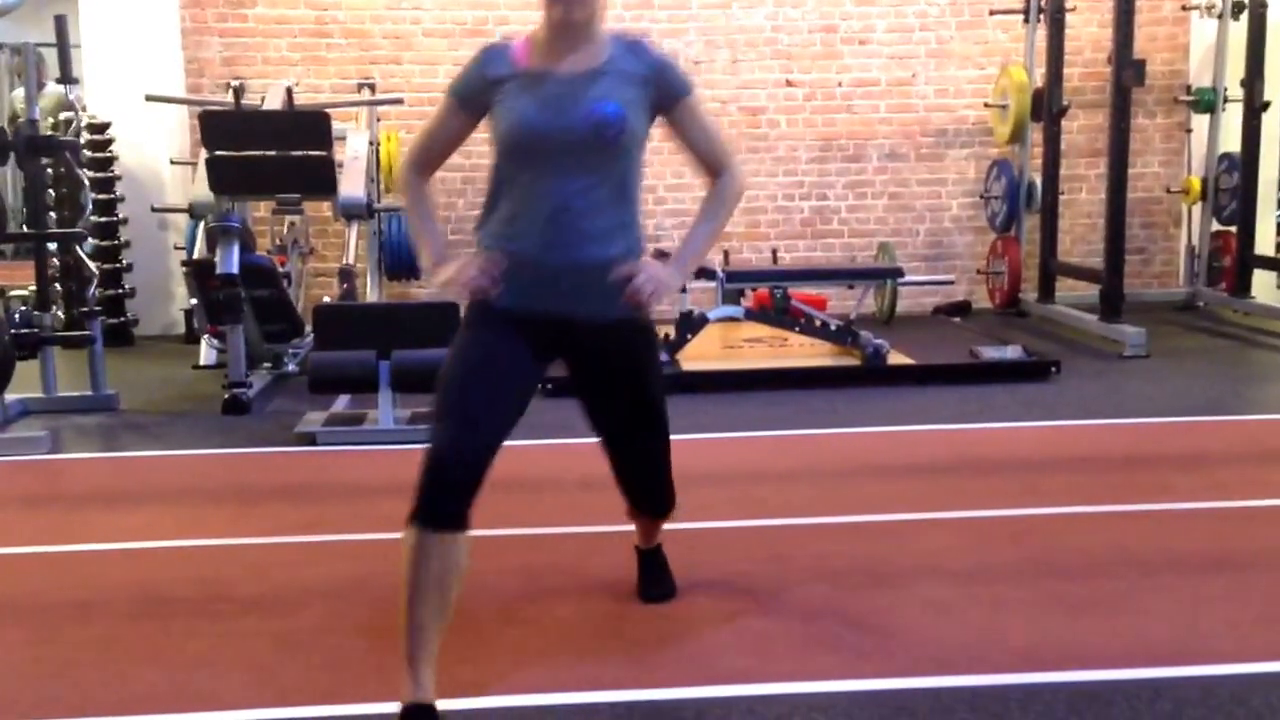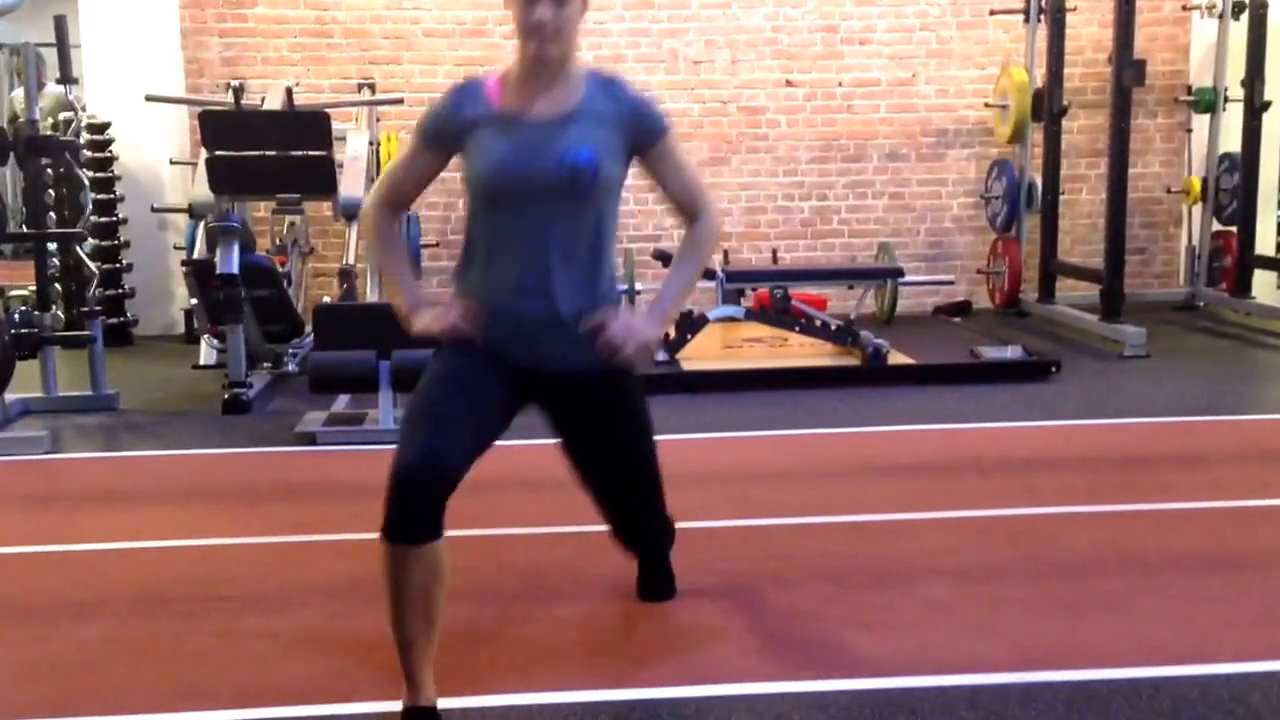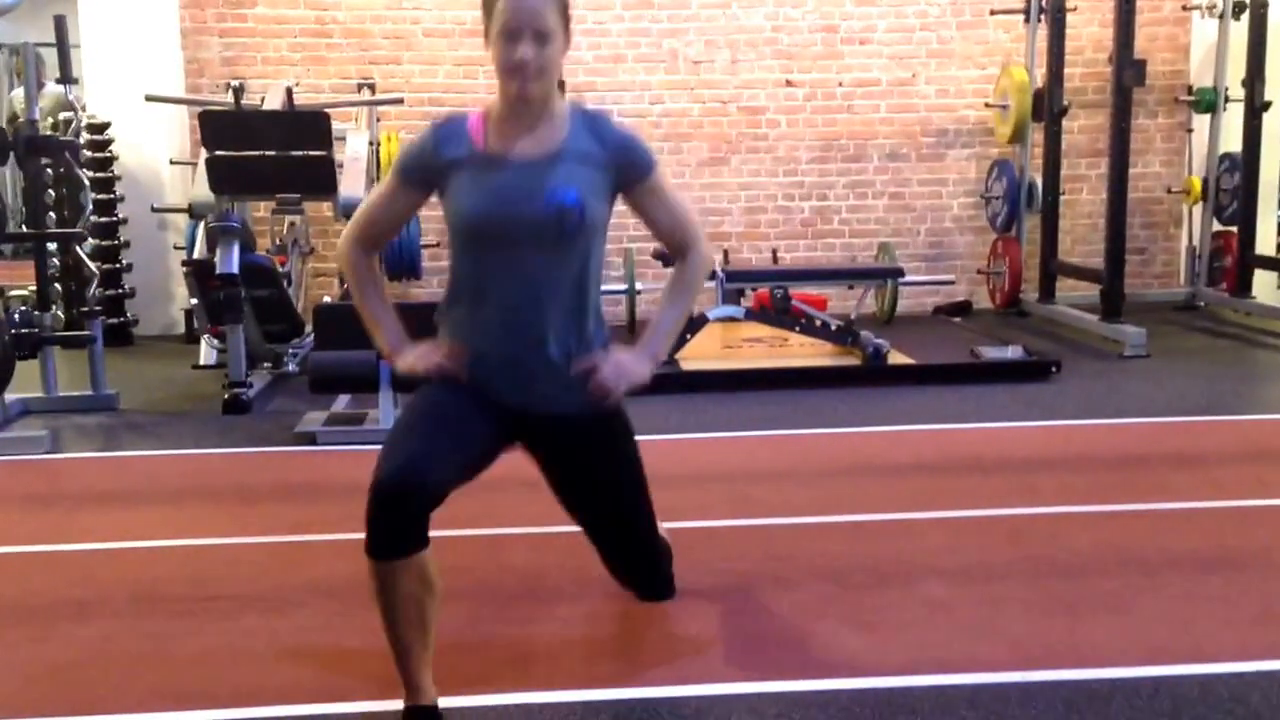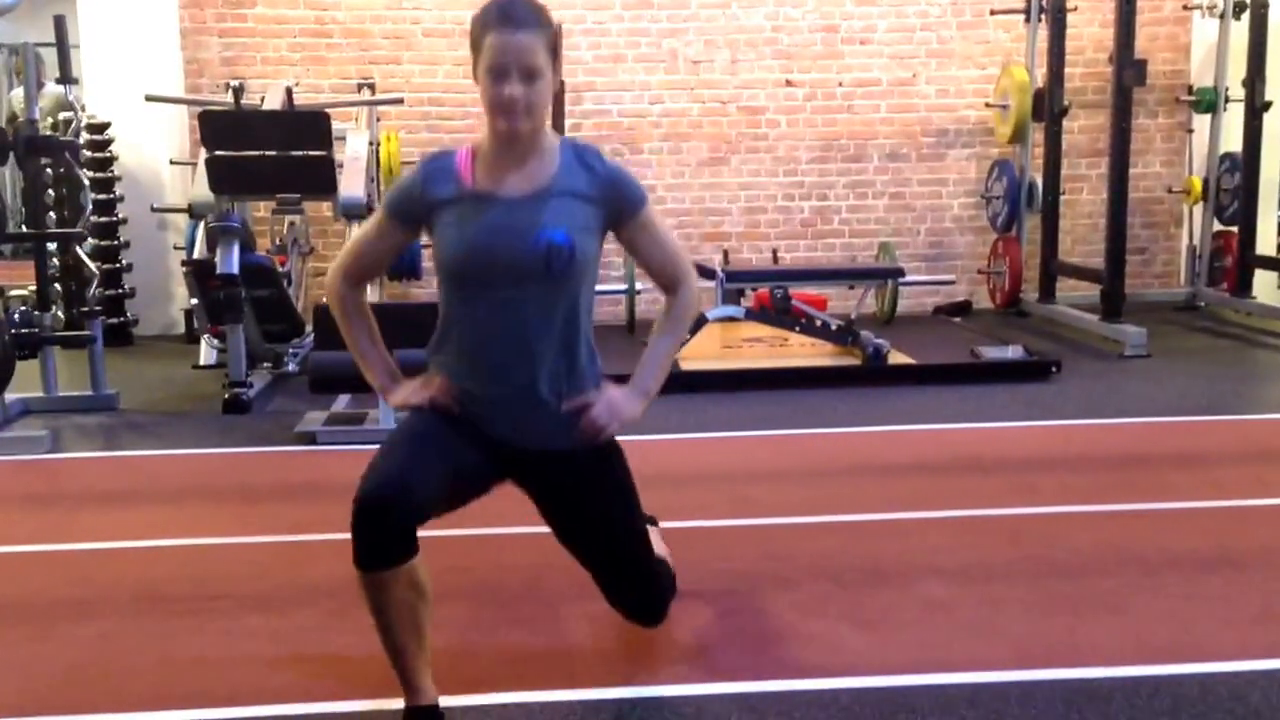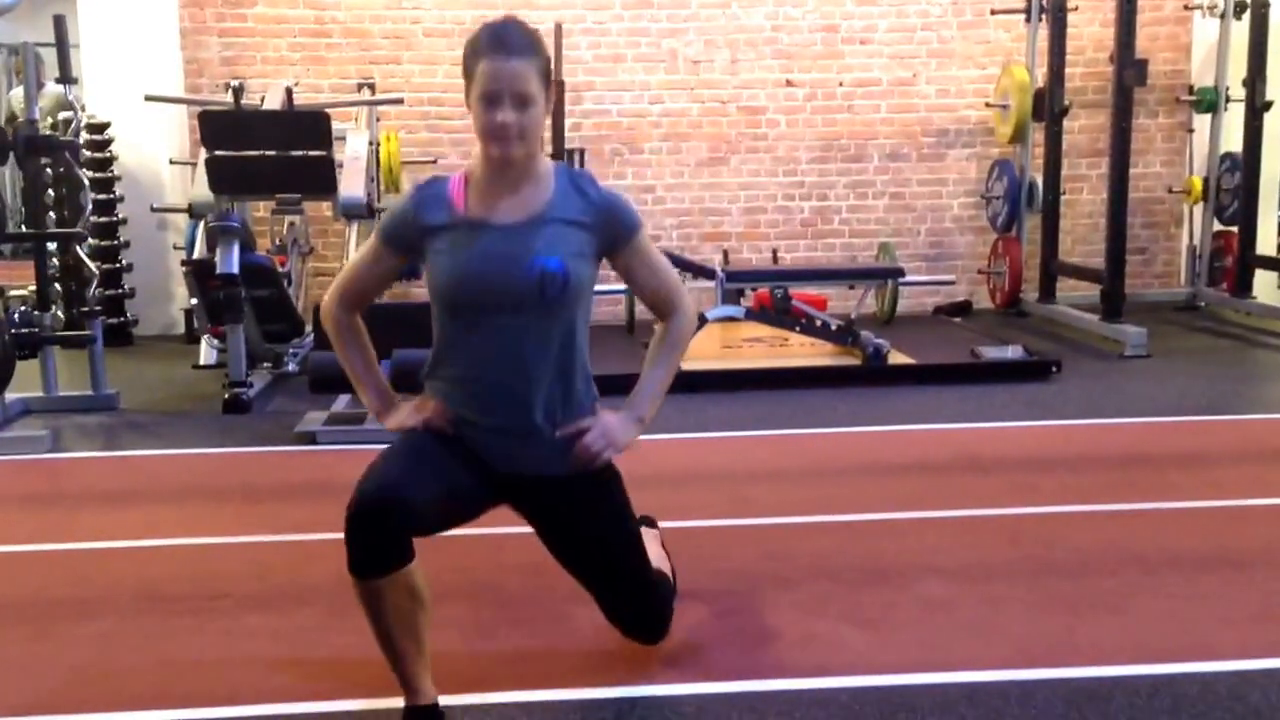
dt=0.1s
person 1, frame 1
left shoulder: (641, 66)
right shoulder: (495, 66)
left elbow: (725, 174)
right elbow: (416, 168)
left wrist: (680, 265)
right wrist: (442, 259)
left hip: (608, 308)
right hip: (507, 309)
left knee: (649, 480)
right knee: (448, 471)
left ankle: (648, 550)
person 1, frame 2
left shoulder: (619, 104)
right shoulder: (466, 104)
left elbow: (701, 216)
right elbow: (382, 208)
left wrist: (658, 315)
right wrist: (414, 308)
left hip: (585, 360)
right hip: (483, 346)
left knee: (643, 527)
right knee: (415, 485)
left ankle: (652, 550)
person 1, frame 3
left shoulder: (606, 143)
right shoulder: (447, 144)
left elbow: (692, 252)
right elbow: (358, 246)
left wrist: (647, 353)
right wrist: (399, 346)
left hip: (572, 392)
right hip: (470, 382)
left knee: (640, 565)
right knee: (395, 495)
left ankle: (648, 560)
person 1, frame 4
left shoulder: (597, 179)
right shoulder: (434, 182)
left elbow: (682, 288)
right elbow: (344, 282)
left wrist: (637, 392)
right wrist: (391, 382)
left hip: (566, 430)
right hip: (462, 416)
left knee: (646, 602)
right knee: (379, 509)
left ankle: (647, 539)
person 1, frame 5
left shoulder: (592, 205)
right shoulder: (428, 208)
left elbow: (677, 313)
right elbow: (340, 307)
left wrist: (633, 416)
right wrist: (385, 405)
left hip: (560, 451)
right hip: (457, 438)
left knee: (646, 620)
right knee: (374, 514)
left ankle: (645, 541)
